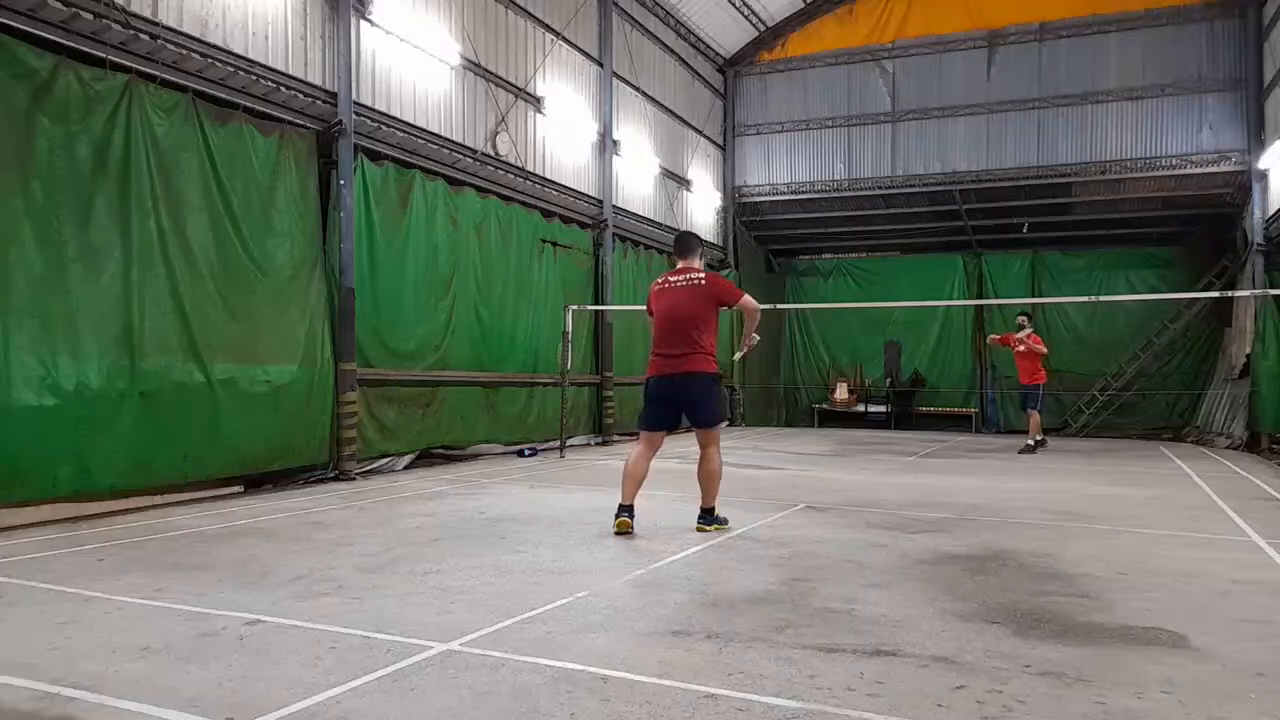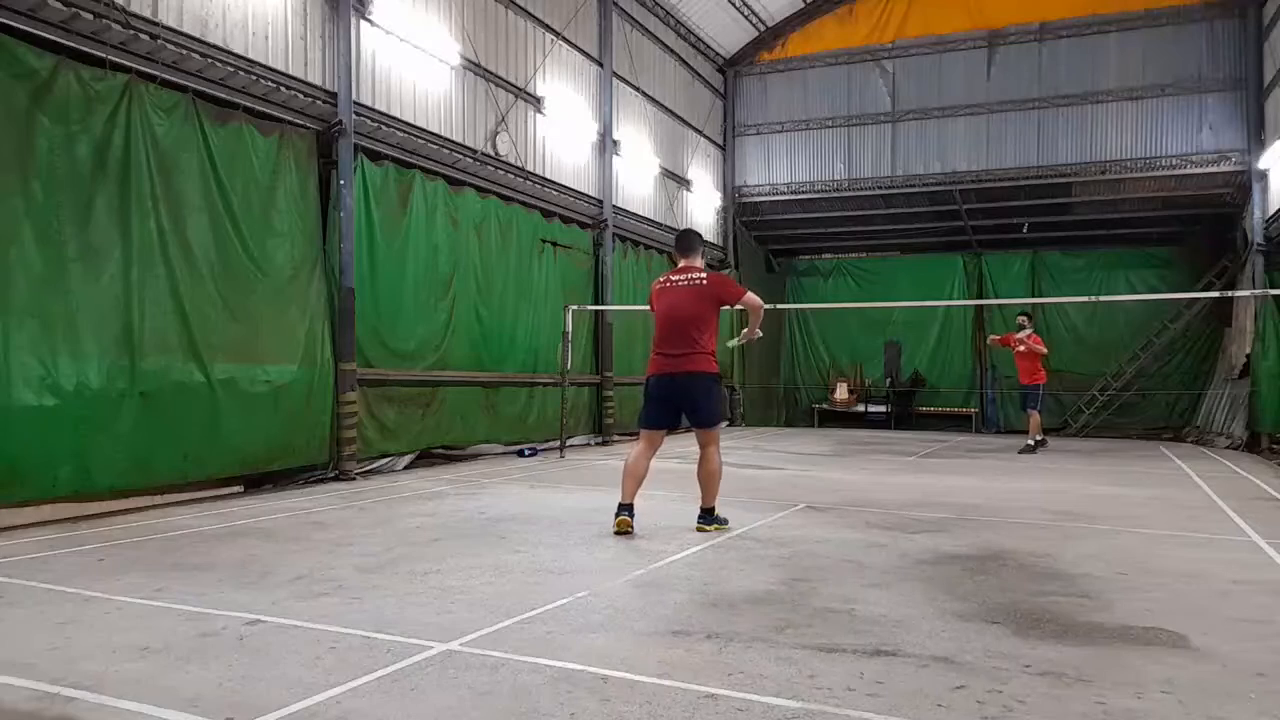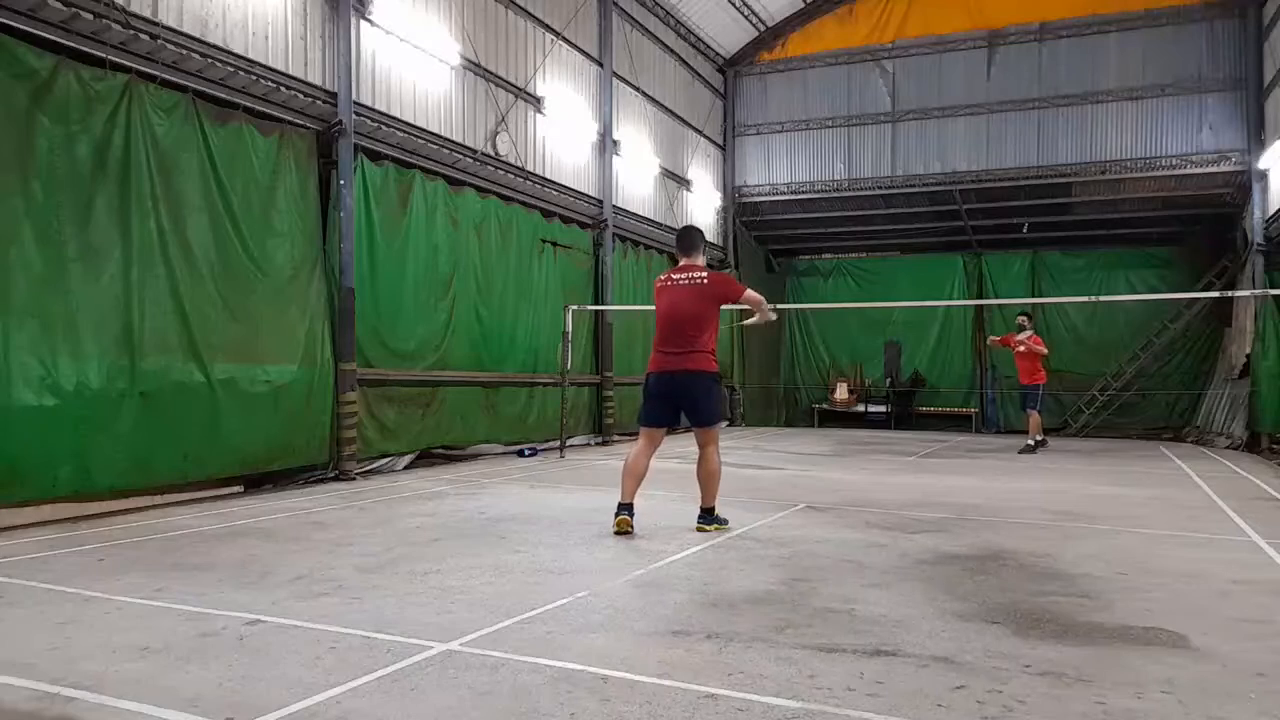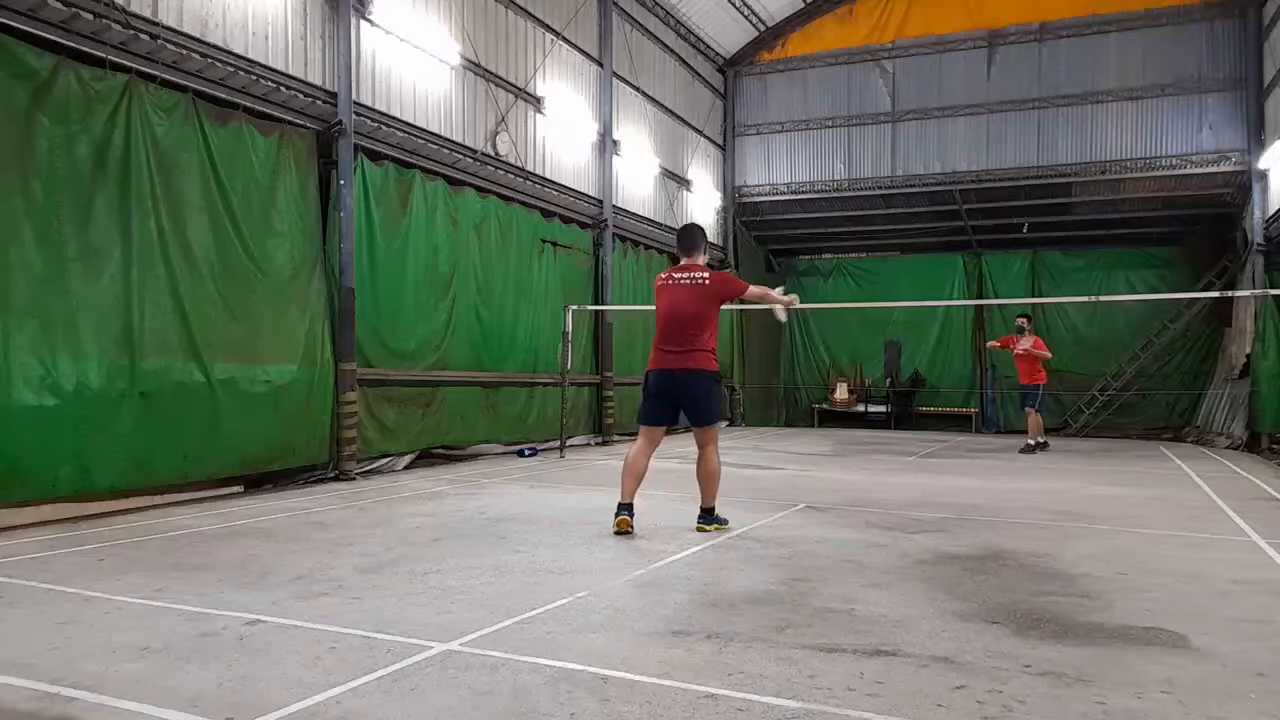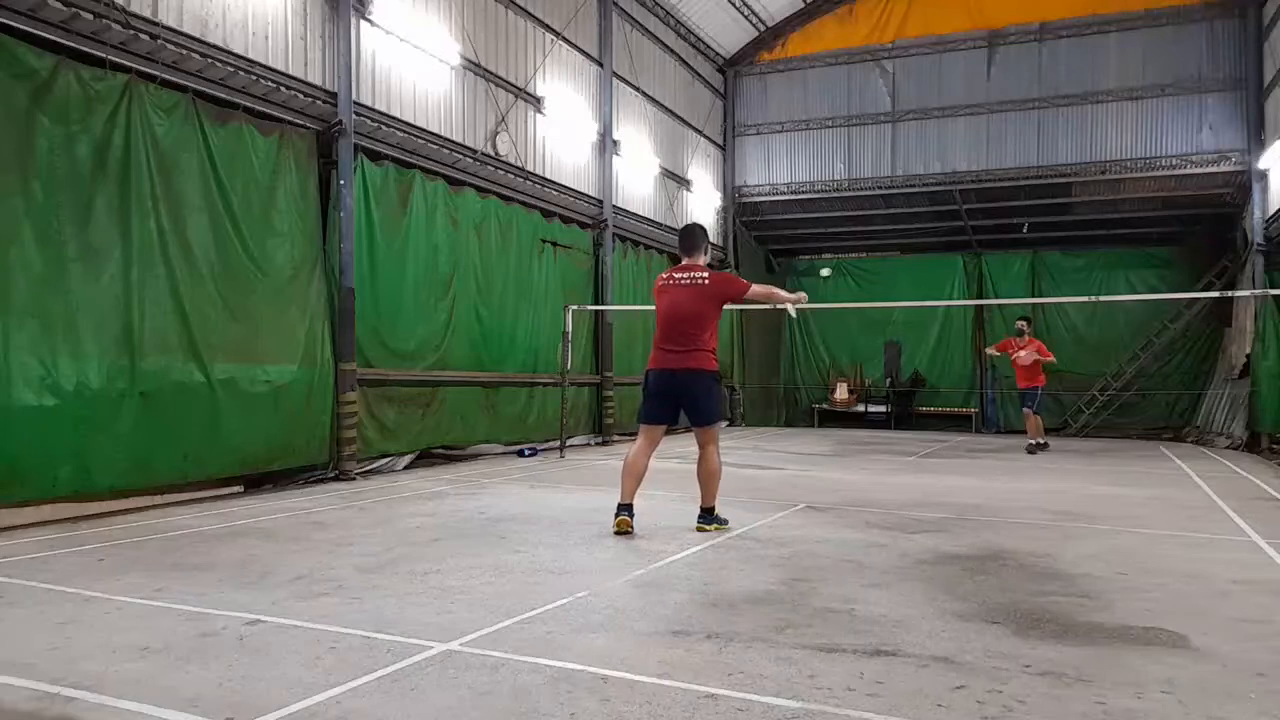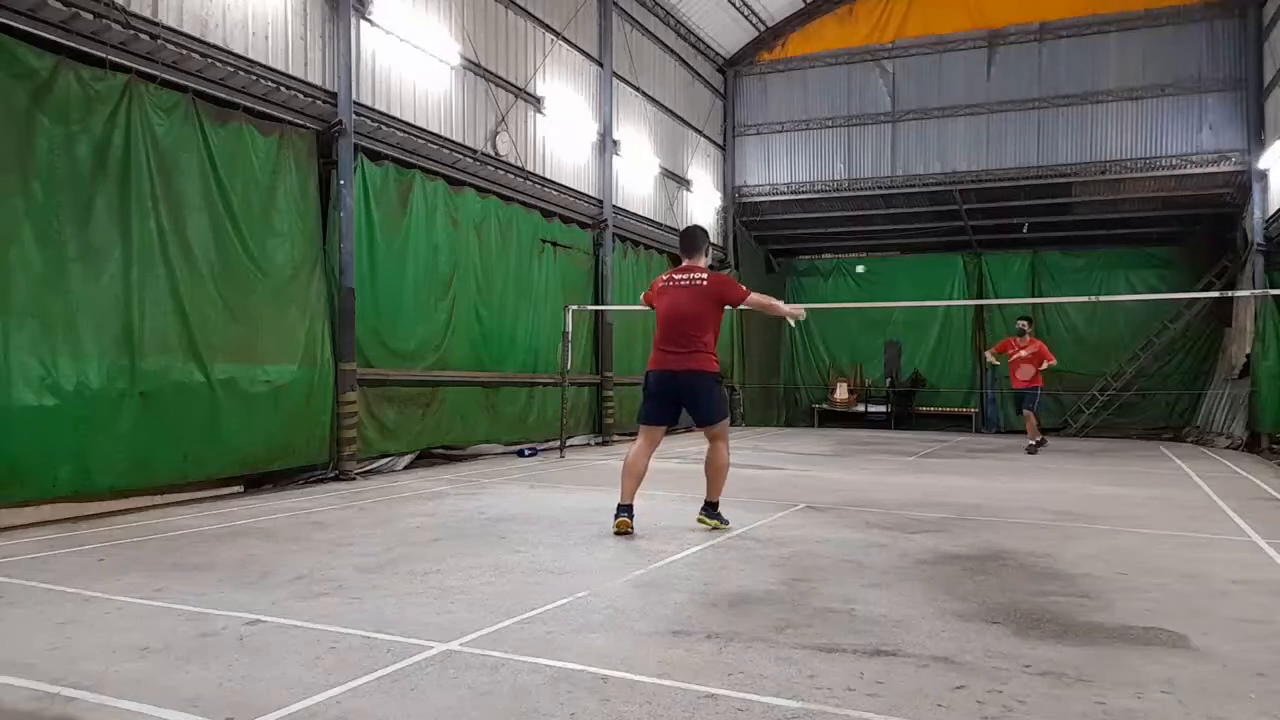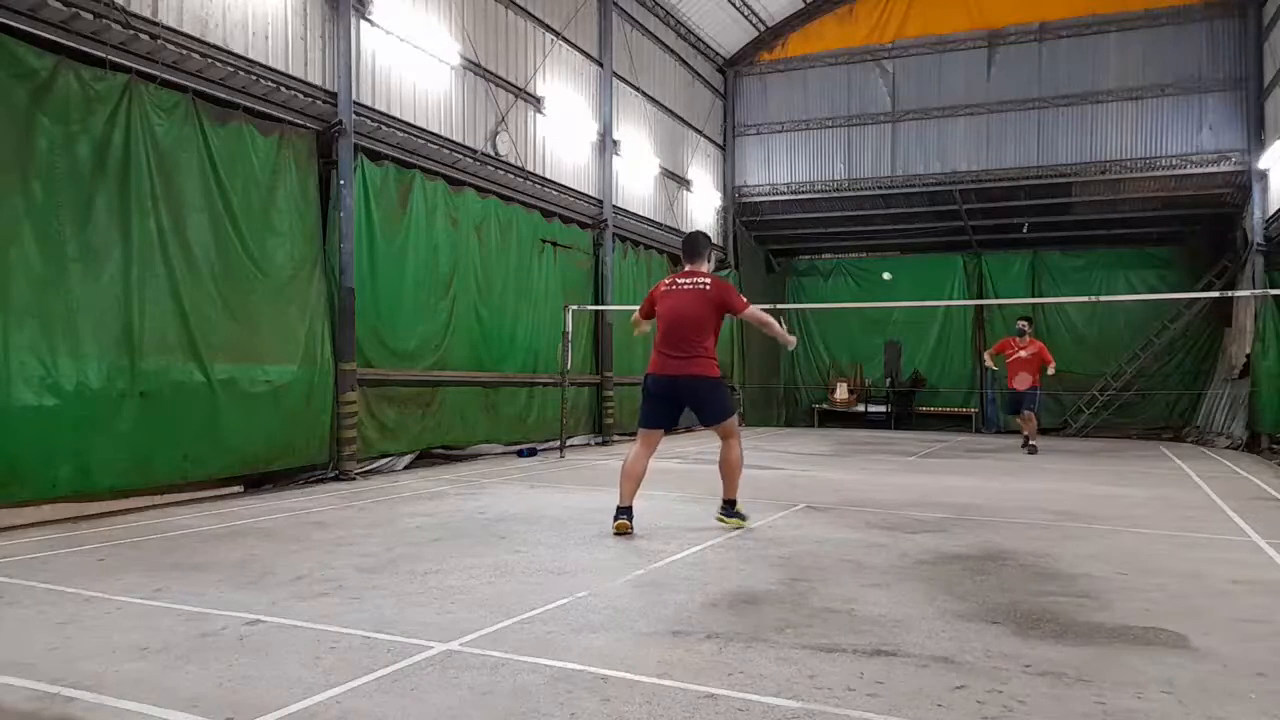
dt=0.1s
person 1, frame 1
left shoulder: (657, 287)
right shoulder: (711, 282)
right elbow: (753, 308)
right wrist: (748, 336)
left hip: (659, 375)
right hip: (699, 374)
left knee: (645, 446)
right knee: (710, 446)
left ankle: (625, 510)
right ankle: (707, 515)
person 1, frame 2
left shoulder: (659, 286)
right shoulder: (713, 281)
right elbow: (756, 304)
right wrist: (752, 330)
left hip: (659, 374)
right hip: (699, 374)
left knee: (645, 445)
right knee: (709, 446)
left ankle: (625, 509)
right ankle: (708, 515)
person 1, frame 3
left shoulder: (662, 283)
right shoulder: (715, 281)
right elbow: (757, 301)
right wrist: (764, 315)
left hip: (660, 373)
right hip: (698, 373)
left knee: (645, 444)
right knee: (709, 446)
left ankle: (625, 510)
right ankle: (708, 515)
person 1, frame 4
left shoulder: (661, 281)
right shoulder: (715, 280)
right elbow: (761, 294)
right wrist: (784, 299)
left hip: (659, 371)
right hip: (698, 372)
left knee: (645, 442)
right knee: (708, 446)
left ankle: (625, 509)
right ankle: (708, 515)
person 1, frame 5
left shoulder: (662, 281)
right shoulder: (717, 281)
right elbow: (763, 292)
right wrist: (792, 298)
left hip: (660, 370)
right hip: (699, 371)
left knee: (645, 442)
right knee: (708, 444)
left ankle: (624, 509)
right ankle: (707, 514)
person 1, frame 6
left shoulder: (660, 283)
right shoulder: (716, 282)
left elbow: (645, 300)
right elbow: (762, 303)
right wrist: (790, 311)
left hip: (660, 371)
right hip: (699, 373)
left knee: (644, 442)
right knee: (718, 440)
left ankle: (624, 510)
right ankle: (710, 509)
person 1, frame 7
left shoulder: (662, 288)
right shoulder: (718, 288)
left elbow: (637, 322)
right elbow: (759, 318)
left wrist: (646, 327)
right wrist: (785, 337)
left hip: (661, 376)
right hip: (702, 377)
left knee: (643, 445)
right knee: (731, 437)
left ankle: (624, 513)
right ankle: (729, 507)
